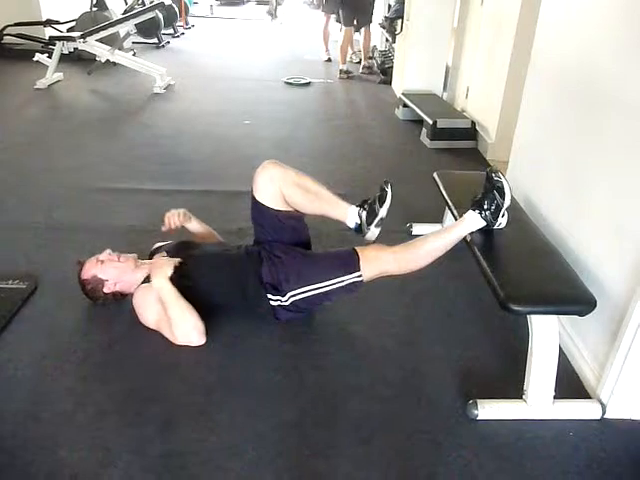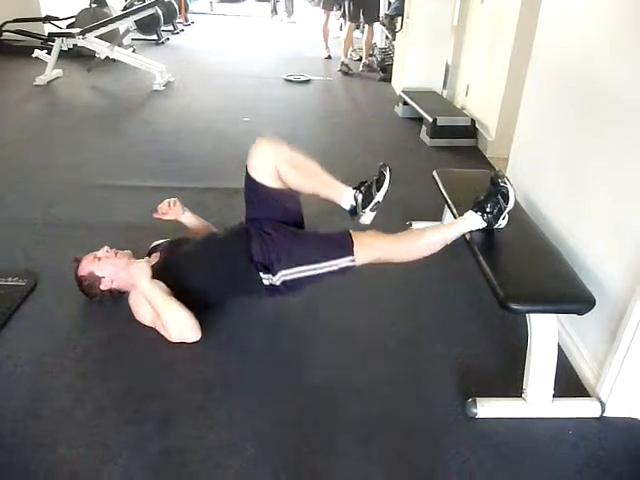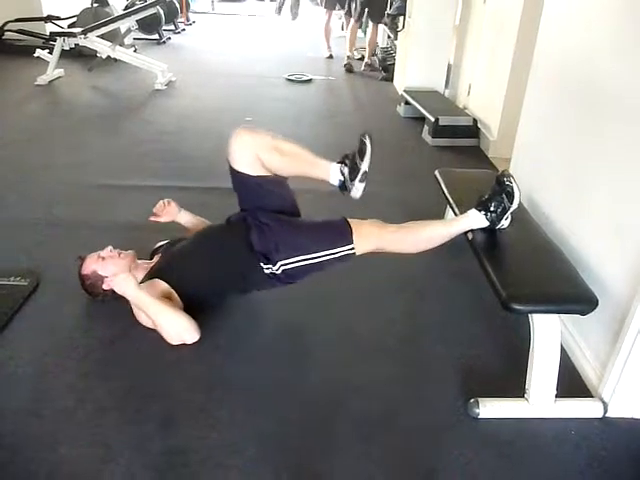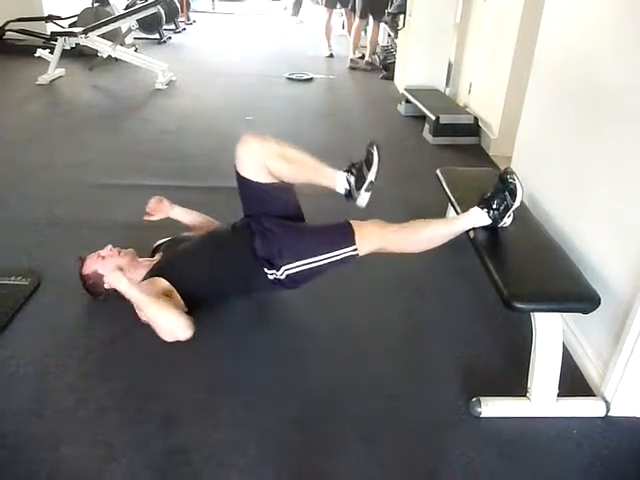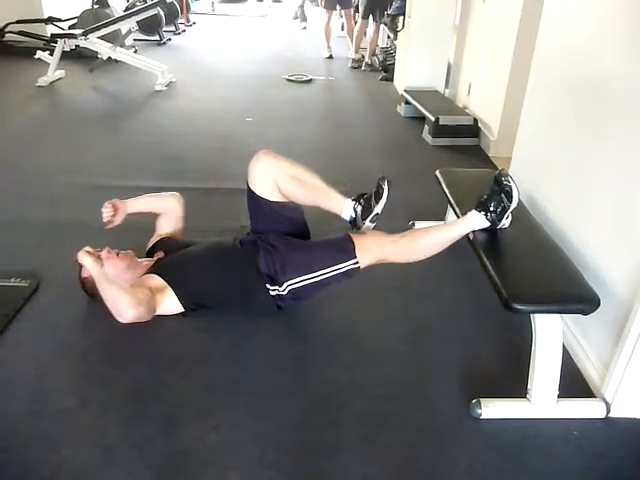
dt=0.3s
person 1, frame 1
left shoulder: (159, 252)
right shoulder: (146, 301)
right elbow: (193, 336)
left wrist: (188, 221)
right wrist: (161, 284)
left hip: (269, 254)
right hip: (276, 286)
left knee: (270, 174)
right knee: (381, 259)
left ankle: (358, 217)
right ankle: (475, 219)
person 1, frame 2
left shoulder: (156, 253)
right shoulder: (142, 299)
right elbow: (188, 332)
left wrist: (183, 214)
right wrist: (146, 285)
left hip: (260, 235)
right hip: (268, 265)
left knee: (266, 151)
right knee: (375, 246)
left ankle: (353, 200)
right ankle: (475, 218)
person 1, frame 3
left shoulder: (161, 254)
right shoulder: (146, 296)
right elbow: (186, 334)
left wrist: (180, 214)
right wrist: (133, 291)
left hip: (256, 226)
right hip: (269, 254)
left knee: (245, 141)
right knee: (373, 234)
left ankle: (341, 175)
right ankle: (478, 218)
person 1, frame 4
left shoulder: (163, 251)
right shoulder: (148, 295)
left elbow: (212, 232)
right elbow: (181, 330)
left wrist: (173, 211)
right wrist: (130, 288)
left hip: (261, 231)
right hip: (273, 259)
left knee: (253, 148)
right knee: (376, 234)
left ankle: (346, 182)
right ankle: (479, 216)
person 1, frame 5
left shoulder: (161, 247)
right shoulder: (148, 291)
left elbow: (173, 200)
right elbow: (128, 311)
left wrist: (124, 206)
right wrist: (92, 267)
left hip: (265, 246)
right hip: (275, 277)
left knee: (265, 164)
right knee: (380, 246)
left ankle: (352, 211)
right ankle: (478, 219)
